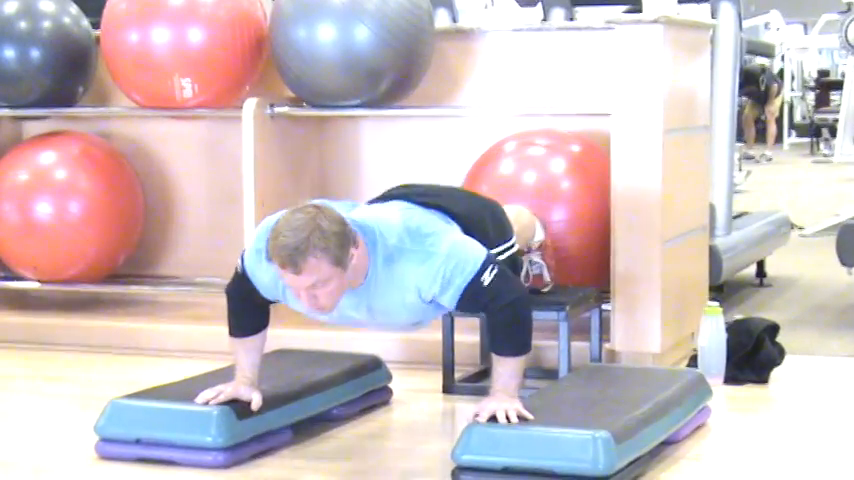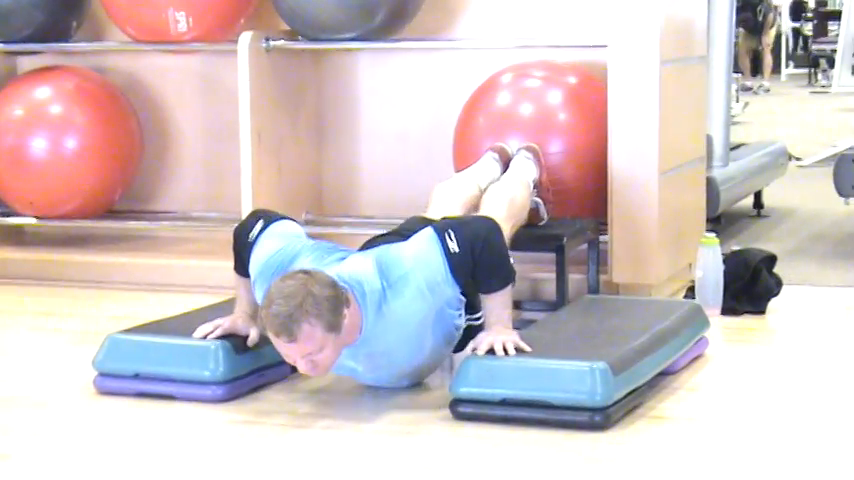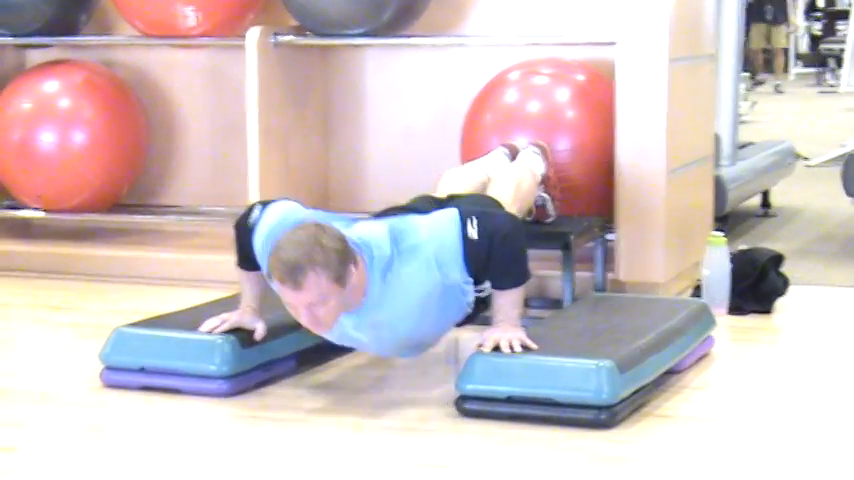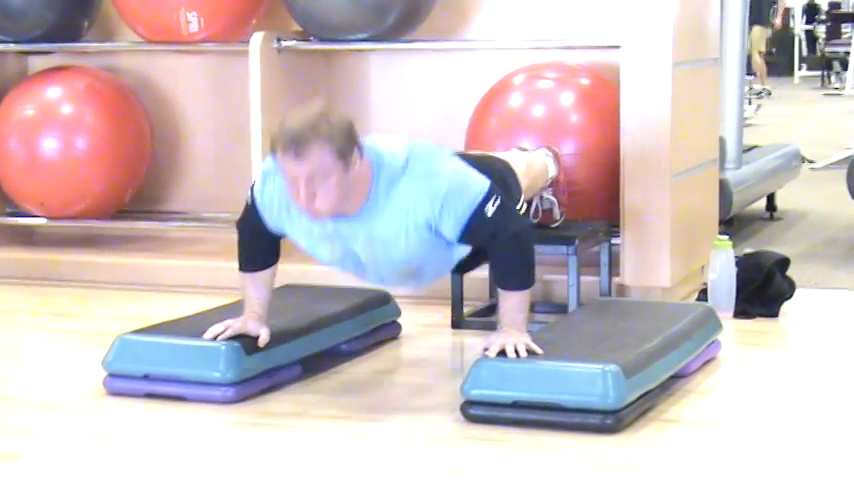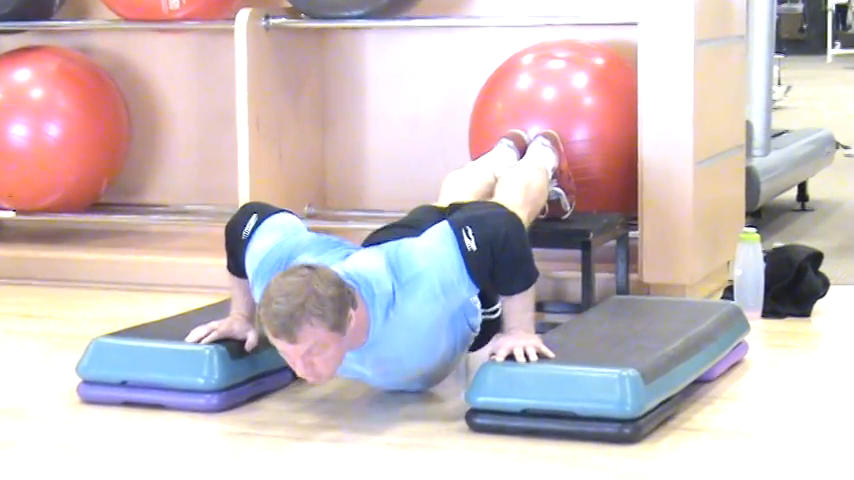
dt=1s
person 1, frame 1
left shoulder: (419, 250)
right shoulder: (271, 245)
left elbow: (510, 299)
right elbow: (243, 296)
left wrist: (504, 393)
right wrist: (245, 378)
left hip: (468, 227)
person 1, frame 2
left shoulder: (402, 293)
right shoulder: (277, 273)
left elbow: (482, 237)
right elbow: (254, 226)
left wrist: (499, 325)
right wrist: (245, 314)
right hip: (385, 249)
left knee: (498, 216)
right knee: (439, 213)
left ankle: (525, 167)
right ankle: (490, 163)
person 1, frame 3
left shoulder: (413, 263)
right shoulder: (276, 234)
left elbow: (504, 231)
right elbow: (248, 225)
left wrist: (507, 323)
right wrist: (249, 308)
left knee: (504, 197)
right knee: (451, 189)
left ankle: (533, 162)
right ankle: (499, 157)
person 1, frame 4
left shoulder: (435, 180)
right shoulder: (279, 180)
left elbow: (513, 235)
right elbow: (253, 232)
left wrist: (513, 328)
right wrist: (252, 315)
left knee: (515, 176)
left ankle: (544, 165)
right ankle: (518, 156)
person 1, frame 5
left shoulder: (417, 290)
right shoulder: (275, 270)
left elbow: (502, 232)
right elbow: (249, 219)
left wrist: (520, 329)
right wrist: (241, 317)
right hip: (396, 239)
left knee: (509, 205)
right knee: (450, 201)
left ankle: (542, 155)
right ankle: (506, 151)
